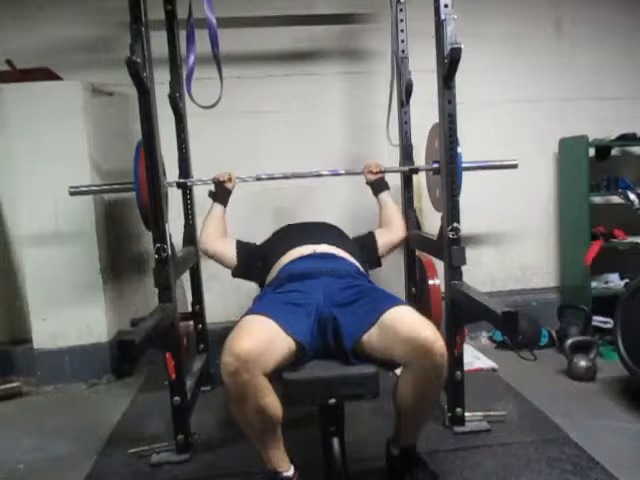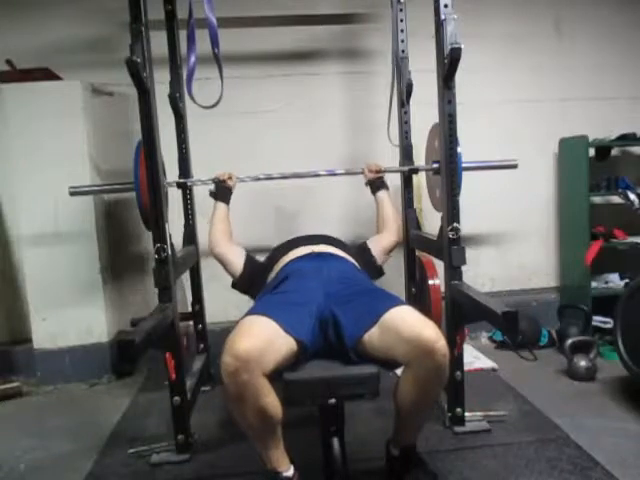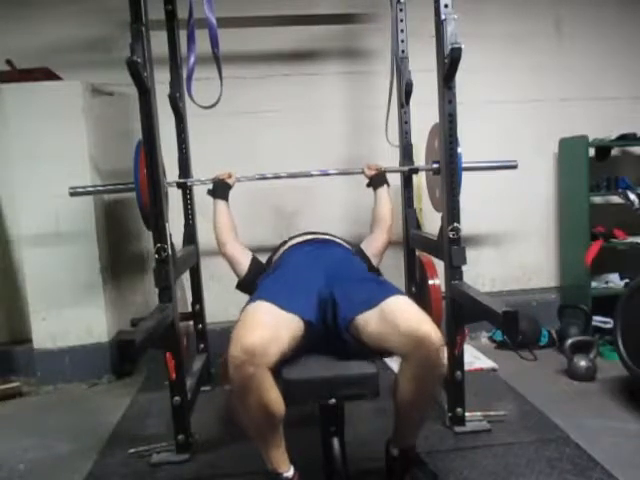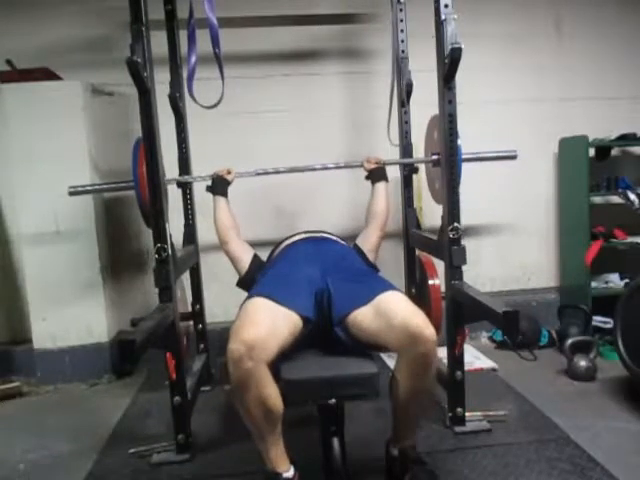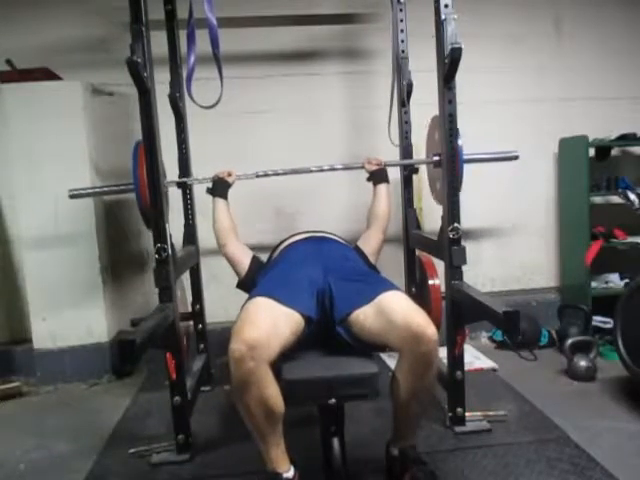
dt=0.5s
person 1, frame 1
left shoulder: (345, 240)
right shoulder: (270, 246)
left elbow: (397, 231)
right elbow: (210, 244)
left wrist: (381, 187)
right wrist: (221, 196)
left hip: (352, 288)
right hip: (289, 291)
left knee: (430, 348)
right knee: (238, 359)
left ankle: (402, 450)
person 1, frame 2
left shoulder: (354, 259)
right shoulder: (265, 271)
left elbow: (390, 235)
right elbow: (221, 246)
left wrist: (379, 187)
right wrist: (222, 196)
left knee: (433, 348)
right knee: (238, 360)
left ankle: (401, 450)
person 1, frame 3
left shoulder: (357, 261)
left elbow: (381, 233)
right elbow: (229, 244)
left wrist: (380, 184)
right wrist: (221, 195)
left knee: (427, 341)
right knee: (245, 353)
left ankle: (402, 451)
person 1, frame 4
left shoulder: (354, 255)
left elbow: (375, 227)
right elbow: (231, 240)
left wrist: (379, 178)
right wrist: (220, 191)
left knee: (421, 337)
right knee: (243, 350)
left ankle: (401, 450)
person 1, frame 5
left shoulder: (355, 257)
left elbow: (376, 229)
right elbow: (229, 243)
left wrist: (380, 180)
right wrist: (219, 193)
left knee: (423, 336)
right knee: (245, 350)
left ankle: (402, 450)
